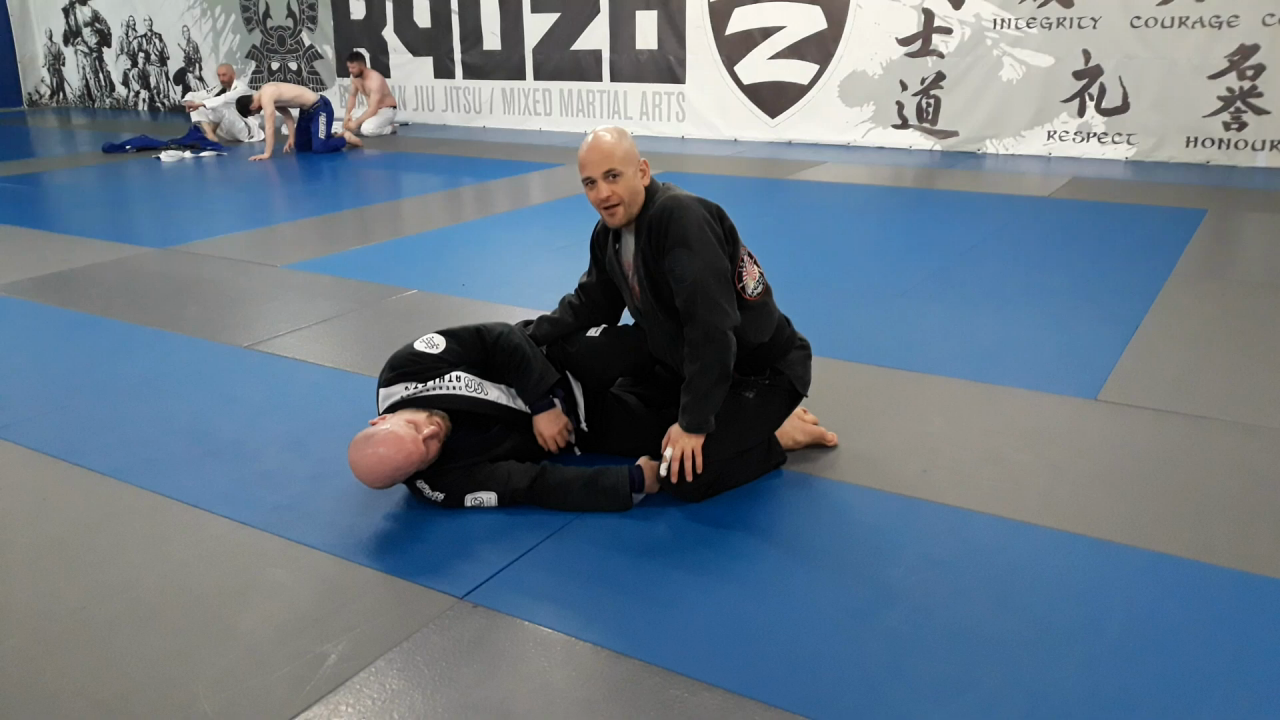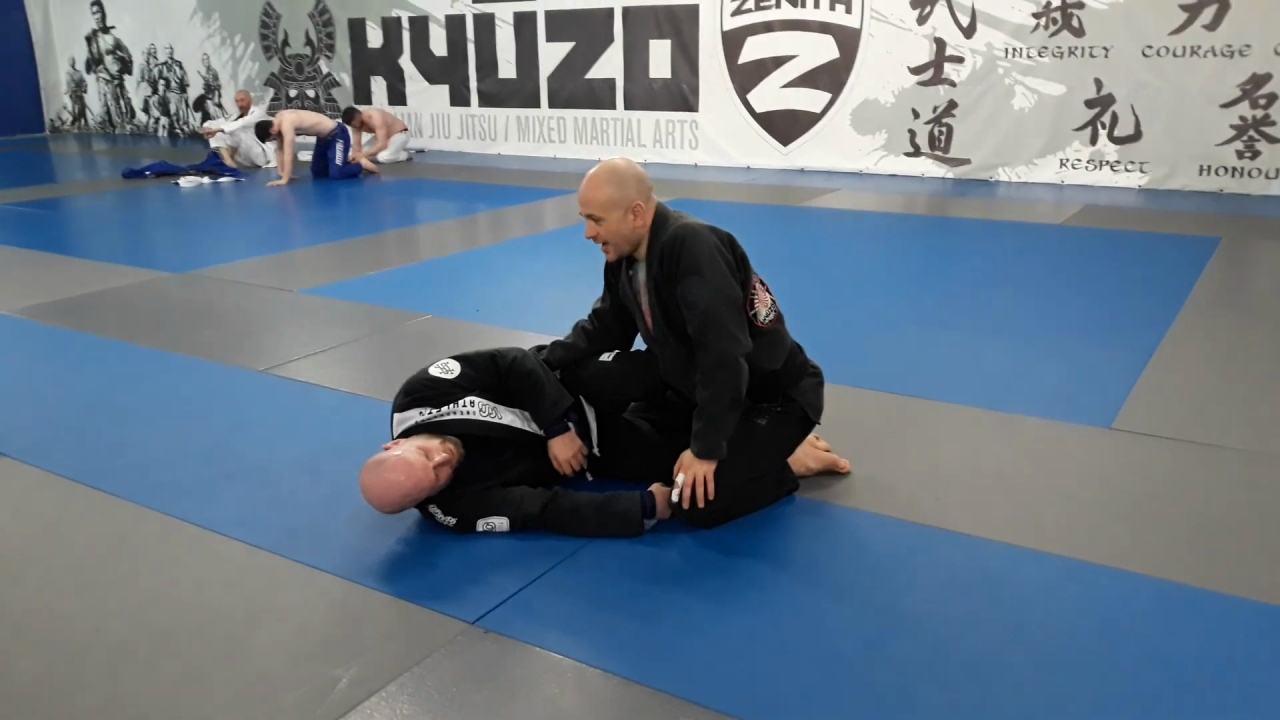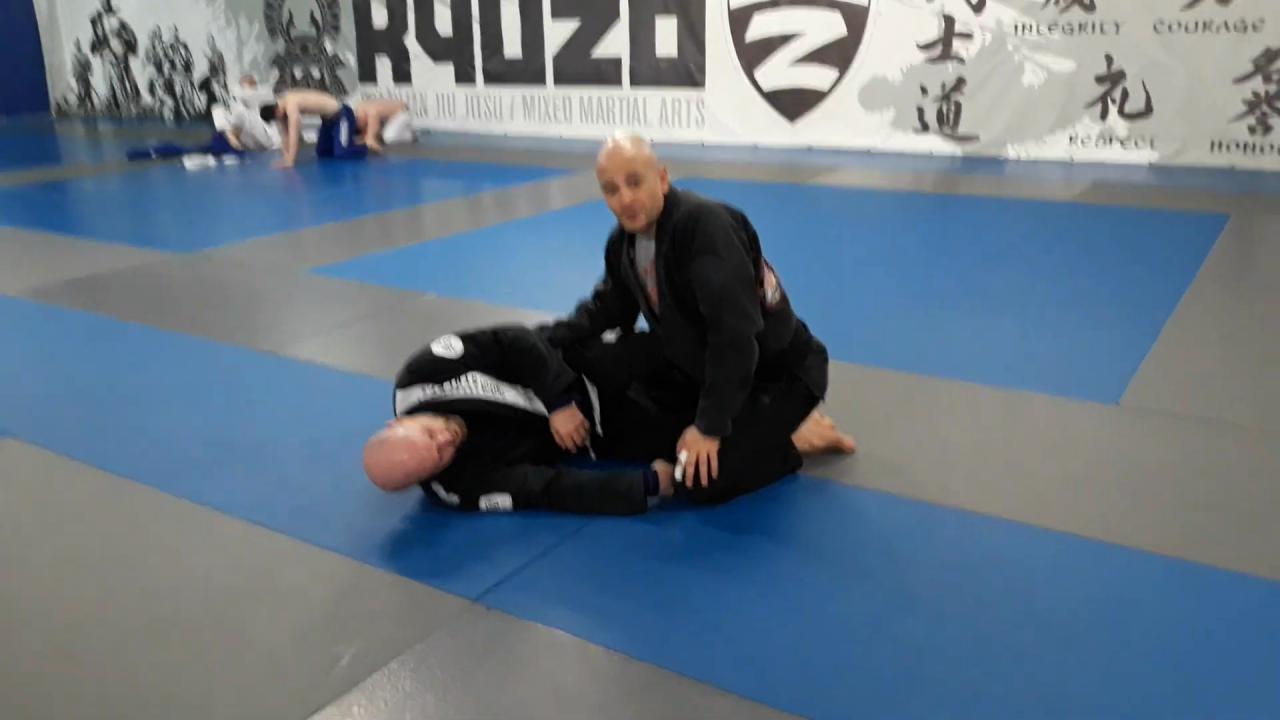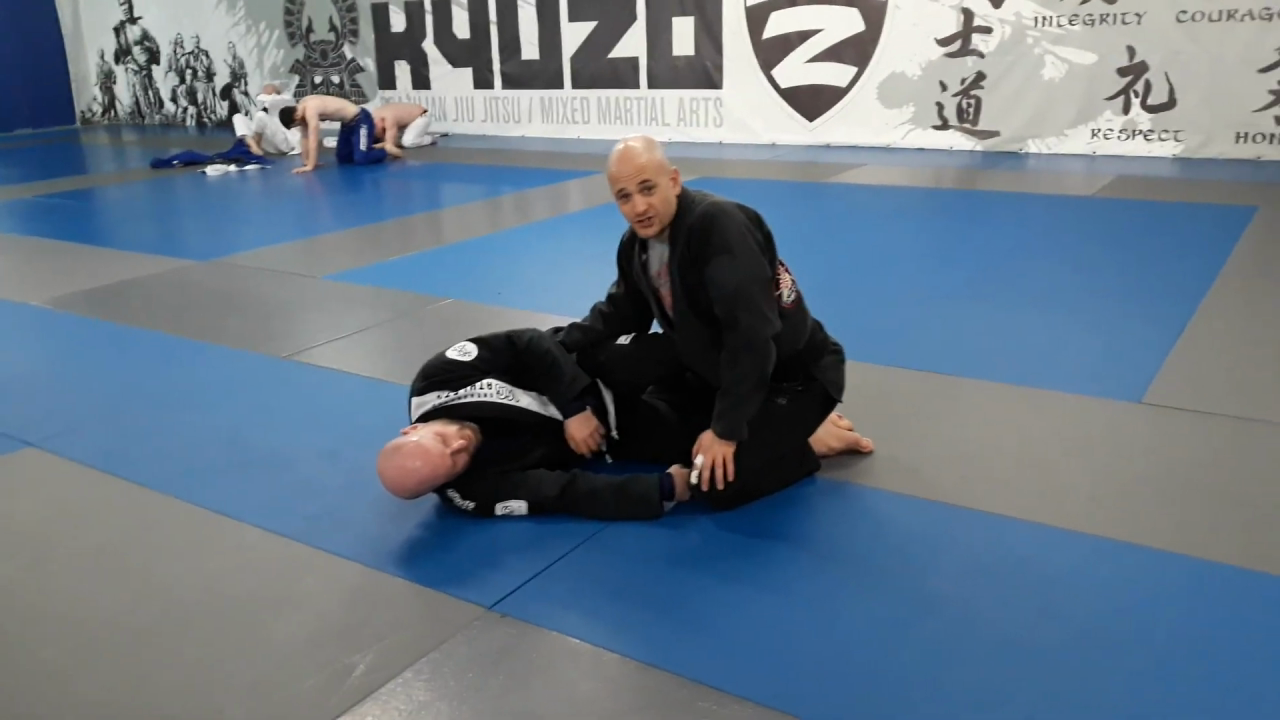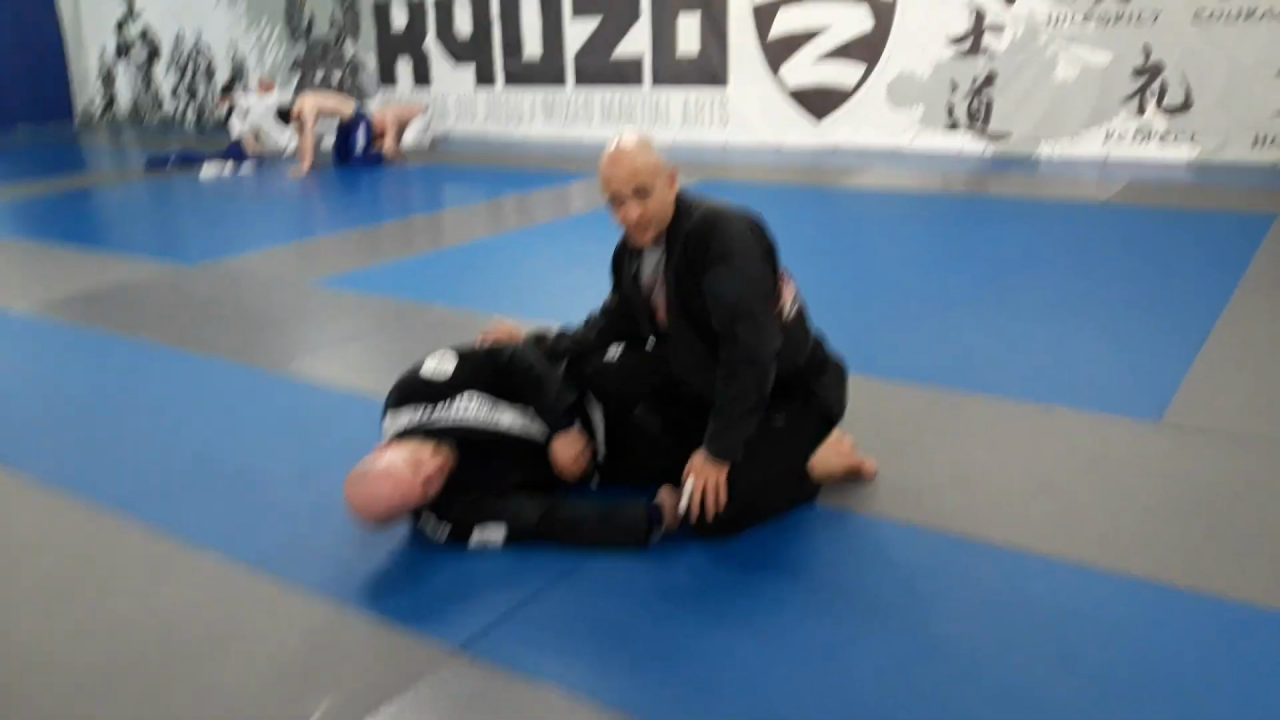
dt=0.7s
person 1, frame 1
left shoulder: (408, 366)
right shoulder: (446, 483)
left elbow: (500, 339)
right elbow: (538, 486)
left wrist: (543, 402)
right wrist: (638, 479)
person 1, frame 2
left shoulder: (422, 393)
right shoulder: (460, 508)
left elbow: (512, 364)
right elbow: (550, 511)
left wrist: (556, 425)
right wrist: (652, 506)
left hip: (574, 388)
right hip: (593, 447)
person 1, frame 3
left shoulder: (422, 372)
right shoulder: (462, 492)
left elbow: (505, 339)
right elbow: (554, 488)
left wrist: (558, 399)
right wrist: (655, 483)
left hip: (584, 375)
right ankle: (793, 435)
person 1, frame 4
left shoulder: (438, 377)
right shoulder: (475, 492)
left elbow: (528, 345)
right elbow: (568, 493)
left wrist: (574, 407)
right wrist: (669, 488)
person 1, frame 5
left shoulder: (414, 393)
right shoulder: (456, 518)
left elbow: (510, 359)
right elbow: (554, 522)
left wrist: (561, 424)
right wrist: (657, 515)
person 2, frame 1
left shoulder: (682, 220)
right shoulder: (609, 232)
left elbow: (711, 329)
right elbow: (590, 303)
left wrist: (693, 422)
right wrist: (527, 337)
left hip: (758, 366)
left knee: (687, 480)
left ankle: (781, 431)
person 2, frame 2
left shoulder: (694, 249)
right shoulder: (623, 257)
left elbow: (723, 356)
right elbow: (605, 328)
left wrist: (705, 448)
right wrist: (541, 360)
left hip: (771, 394)
left knee: (698, 505)
left ankle: (794, 458)
person 2, frame 3
left shoulder: (706, 226)
right shoulder: (624, 239)
left elbow: (734, 334)
right elbow: (607, 308)
left wrist: (710, 426)
right wrist: (546, 341)
left hip: (774, 371)
right hip: (696, 359)
left knee: (704, 482)
left ankle: (794, 435)
person 2, frame 4
left shoulder: (720, 226)
right shoulder: (636, 242)
left elbow: (751, 335)
right elbow: (621, 312)
left wrist: (726, 429)
right wrist: (558, 345)
left hip: (791, 371)
right hip: (712, 362)
left knee: (722, 486)
left ankle: (813, 437)
person 2, frame 5
left shoulder: (720, 233)
right shoulder: (633, 249)
left elbow: (751, 352)
right elbow: (619, 325)
left wrist: (719, 450)
right wrist: (539, 346)
left hip: (789, 389)
right hip: (710, 379)
left knee: (714, 511)
left ankle: (815, 460)
